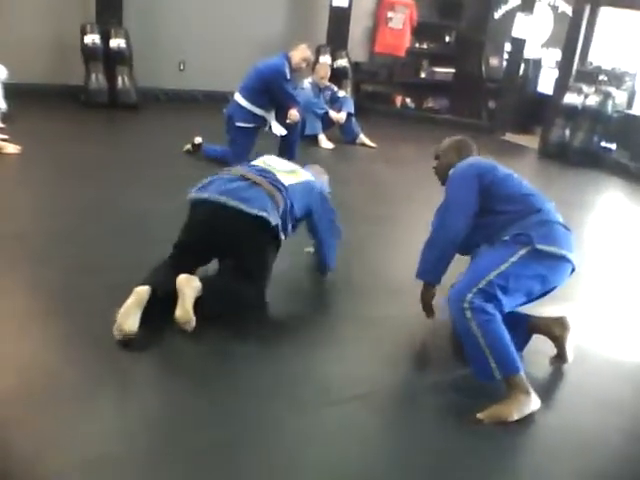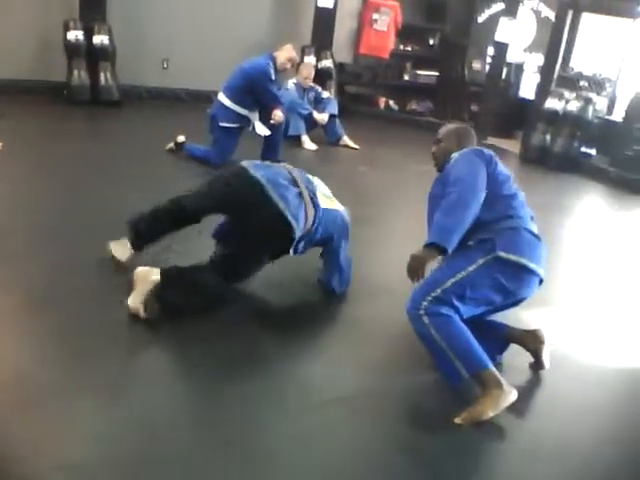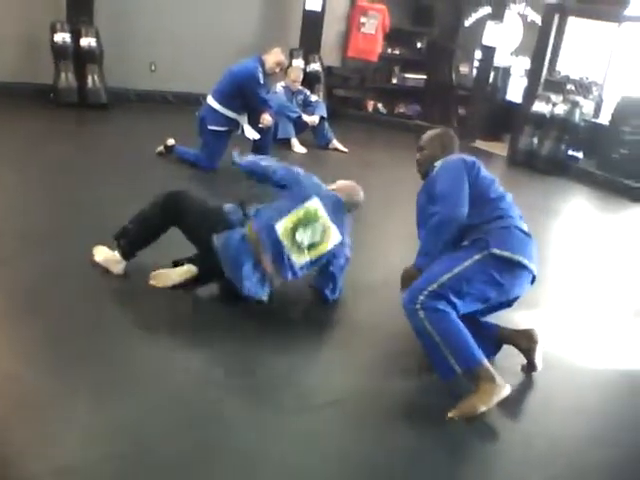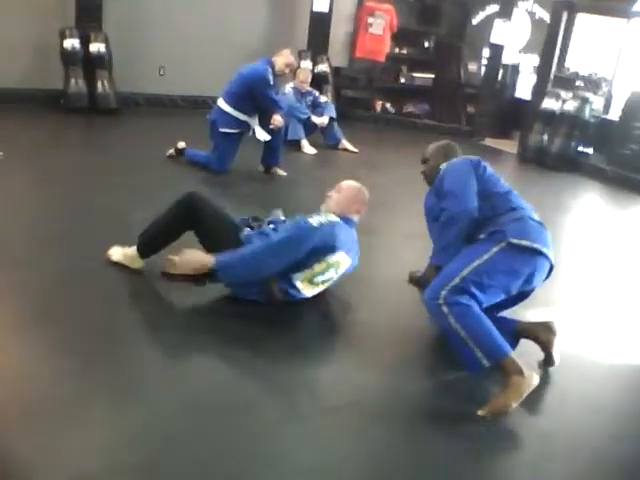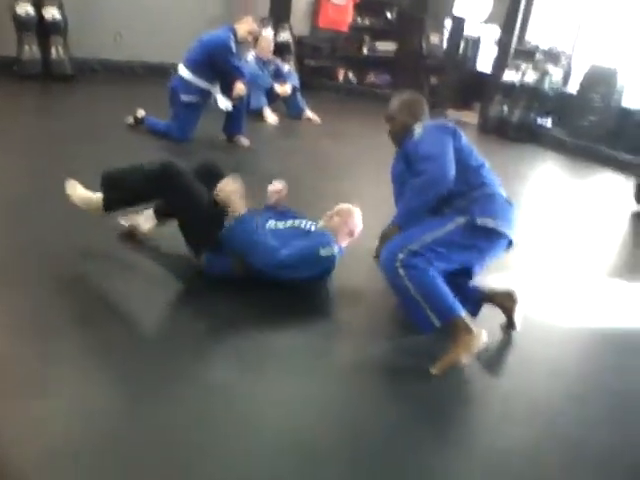
dt=0.4s
person 1, frame 1
left shoulder: (466, 172)
right shoulder: (482, 176)
left elbow: (449, 229)
right elbow: (474, 232)
left wrist: (429, 281)
left hip: (538, 247)
right hip: (549, 251)
left knee: (467, 301)
right knee: (474, 306)
left ankle: (521, 392)
right ankle: (546, 326)
person 1, frame 2
left shoulder: (468, 159)
right shoulder: (472, 167)
left elbow: (464, 202)
left wrist: (433, 248)
left hip: (504, 253)
right hip: (522, 261)
left knee: (424, 306)
right knee: (446, 314)
left ankle: (495, 388)
right ankle: (524, 338)
person 1, frame 3
left shoulder: (450, 167)
right shoulder: (448, 177)
left elbow: (449, 217)
left wrist: (419, 266)
right wrist: (420, 274)
left hip: (499, 252)
right hip: (515, 260)
left knee: (421, 302)
right knee: (440, 313)
left ankle: (487, 382)
right ankle: (517, 337)
person 1, frame 4
left shoulder: (456, 169)
left elbow: (461, 212)
left wrist: (435, 264)
right wrist: (430, 278)
left hip: (516, 243)
right hip: (530, 254)
left knee: (443, 298)
right knee: (458, 314)
left ankle: (516, 375)
right ankle: (534, 330)
person 1, frame 5
left shoulder: (429, 134)
right shoulder: (409, 153)
left elbow: (436, 180)
left wrist: (397, 226)
left hip: (480, 217)
right hip: (484, 222)
left knee: (400, 257)
right knee: (423, 289)
left ankle: (466, 334)
right ankle: (497, 299)
person 2, frame 1
left shoulder: (267, 161)
right shoulder: (316, 188)
right elbow: (328, 248)
left wrist: (224, 256)
right wrist: (322, 265)
left hip: (207, 198)
right hip: (255, 216)
left knee: (179, 262)
right knee: (250, 291)
left ankle: (145, 291)
right ankle: (197, 287)
person 2, frame 2
left shoulder: (305, 177)
right shoulder: (340, 222)
right elbow: (337, 285)
left wrist: (221, 239)
right hip: (276, 223)
left knee: (185, 206)
right knee: (223, 274)
left ankle: (130, 244)
right ankle: (158, 276)
person 2, frame 3
left shoulder: (311, 186)
right shoulder: (342, 241)
left elbow: (269, 169)
right elbow: (329, 293)
left wrist: (245, 159)
right wrist: (314, 269)
left hip: (239, 249)
right hip: (254, 285)
left knee: (175, 201)
left ankle: (119, 256)
right ankle: (192, 270)
person 2, frame 4
left shoulder: (325, 228)
right shoulder: (351, 250)
left elbow: (264, 258)
left wrist: (210, 260)
right wrist: (281, 225)
left hip: (252, 285)
right hip: (272, 292)
left knee: (192, 204)
right knee: (246, 221)
left ankle: (136, 254)
right ankle: (197, 264)
person 2, frame 5
left shoulder: (321, 251)
right shoulder: (317, 233)
left elbow: (264, 254)
left wrist: (237, 207)
right wrist: (273, 202)
left hip: (223, 241)
right hip: (235, 226)
left knee: (171, 173)
right knee: (208, 173)
left ankle: (101, 200)
right ankle: (151, 218)
person 3, frame 1
left shoulder: (283, 65)
right shoulder: (277, 68)
left elbow: (288, 96)
right elbow: (287, 97)
left wrist: (294, 109)
right wrist: (293, 107)
left hip: (257, 112)
right hip: (244, 114)
left knee: (292, 120)
right knee: (236, 160)
right ankle: (199, 145)
person 3, frame 2
left shoulder: (267, 65)
right shoulder: (262, 68)
left elbow: (270, 97)
right elbow: (271, 97)
left wrist: (277, 110)
right wrist: (277, 108)
left hip: (243, 111)
right hip: (227, 114)
left knee: (276, 120)
right knee: (218, 160)
left ankle: (270, 161)
right ankle: (181, 144)
person 3, frame 3
left shoulder: (256, 67)
right shoulder: (251, 72)
left elbow: (262, 98)
right elbow: (259, 100)
left wrist: (266, 113)
right wrist: (266, 111)
left hip: (231, 114)
right hip: (216, 117)
left knee: (266, 122)
right knee: (208, 164)
right ankle: (171, 146)
person 3, frame 4
left shoulder: (265, 69)
right shoulder: (261, 73)
left elbow: (270, 101)
right elbow: (269, 101)
left wrist: (276, 114)
right wrist: (276, 113)
left hip: (240, 117)
right hip: (227, 120)
left knee: (276, 126)
right knee: (219, 167)
left ankle: (270, 166)
right ankle: (182, 149)
person 3, frame 5
left shoulder: (227, 36)
right shoulder: (223, 41)
left elbow: (230, 68)
right elbow: (232, 68)
left wrist: (239, 82)
right wrist: (239, 81)
left hip: (200, 85)
right hip: (188, 87)
left knee: (239, 93)
right knee: (180, 135)
left ankle: (233, 134)
right ankle: (142, 118)
